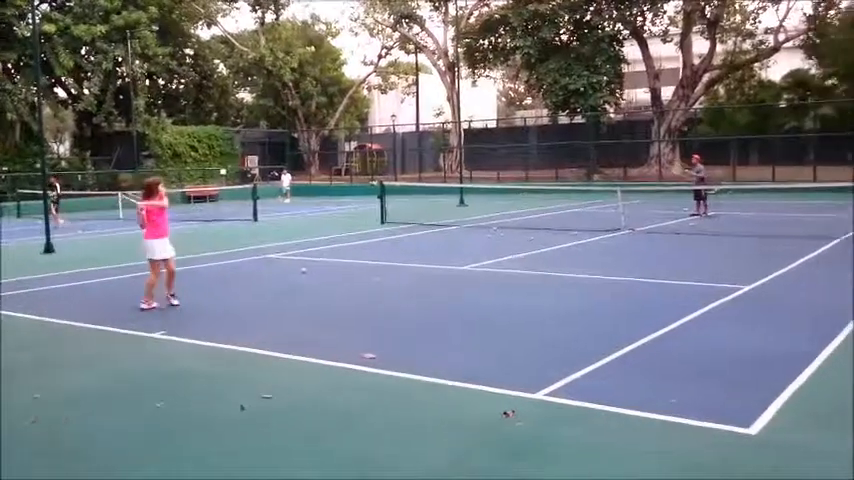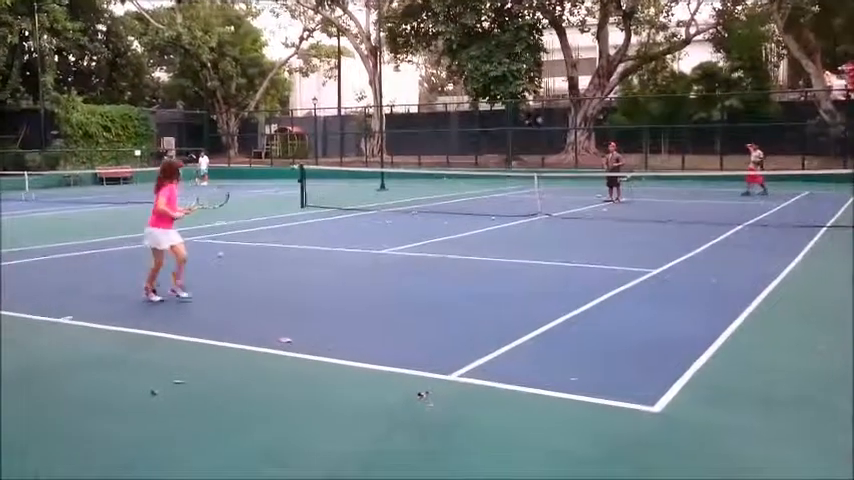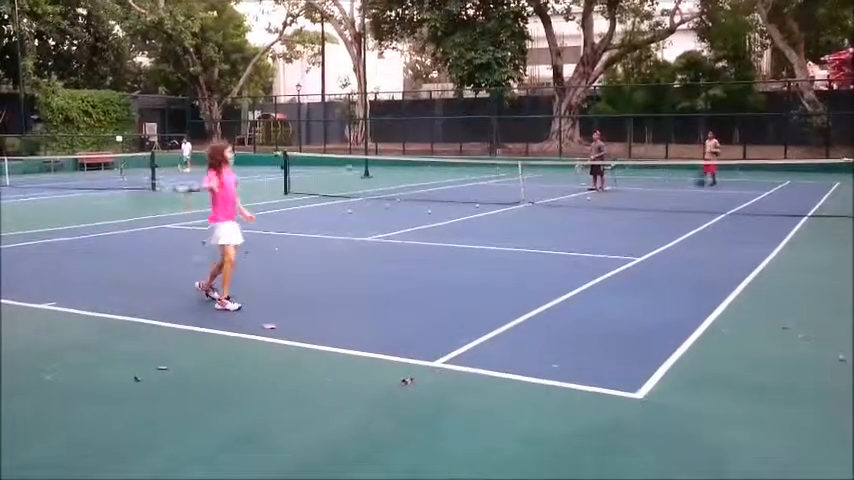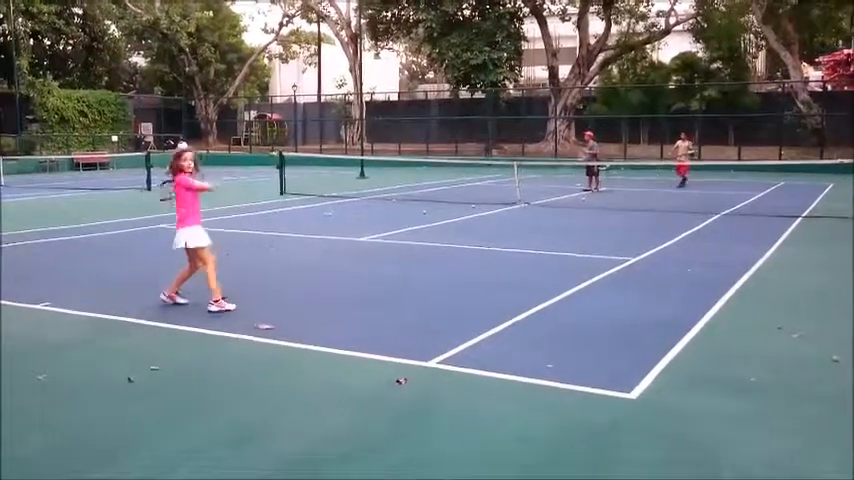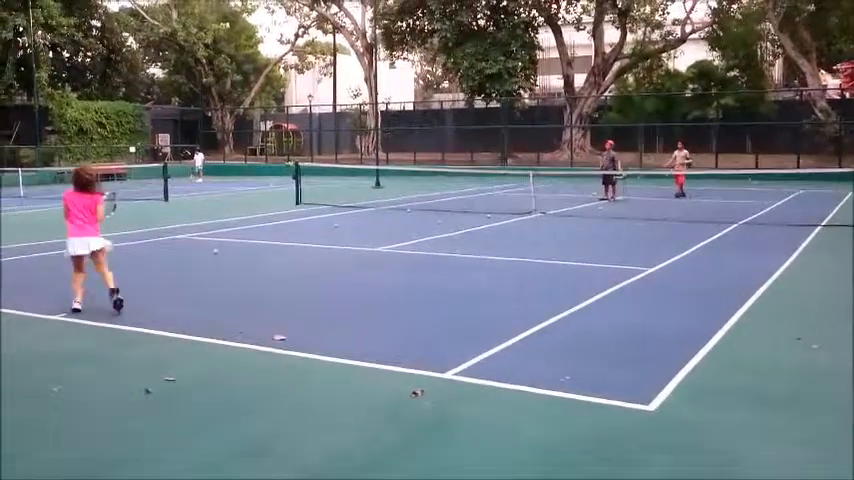
dt=1s
person 1, frame 1
left shoulder: (162, 201)
right shoulder: (144, 206)
left elbow: (165, 204)
right elbow: (143, 226)
left wrist: (147, 203)
right wrist: (140, 213)
left hip: (163, 239)
right hip: (153, 241)
left knee: (171, 270)
right knee: (155, 273)
left ankle: (170, 294)
right ankle: (146, 301)
person 1, frame 2
left shoulder: (171, 186)
right shoulder: (166, 187)
right elbow: (160, 207)
left wrist: (182, 210)
right wrist: (175, 215)
left hip: (168, 229)
right hip: (157, 229)
left knee: (182, 256)
right knee: (159, 263)
left ankle: (177, 286)
right ankle: (149, 290)
person 1, frame 3
left shoulder: (229, 173)
right shoulder: (214, 173)
right elbow: (210, 187)
left wrist: (243, 212)
right wrist: (210, 186)
left hip: (231, 221)
right hip: (220, 222)
left knee: (226, 259)
right knee: (230, 259)
left ankle: (206, 285)
right ankle: (223, 300)
person 1, frame 4
left shoulder: (186, 180)
right shoulder: (181, 179)
right elbow: (206, 187)
right wrist: (207, 186)
left hip: (190, 227)
right hip: (189, 228)
left knee: (194, 265)
right knee: (210, 262)
left ankle: (170, 293)
right ankle: (216, 301)
person 1, frame 5
left shoulder: (68, 195)
right shoulder: (96, 197)
left elbow: (66, 216)
right elbow: (100, 218)
left hip: (74, 239)
right hip: (91, 238)
left knee: (78, 271)
right knee: (103, 269)
left ankle: (77, 301)
right ankle: (112, 291)
